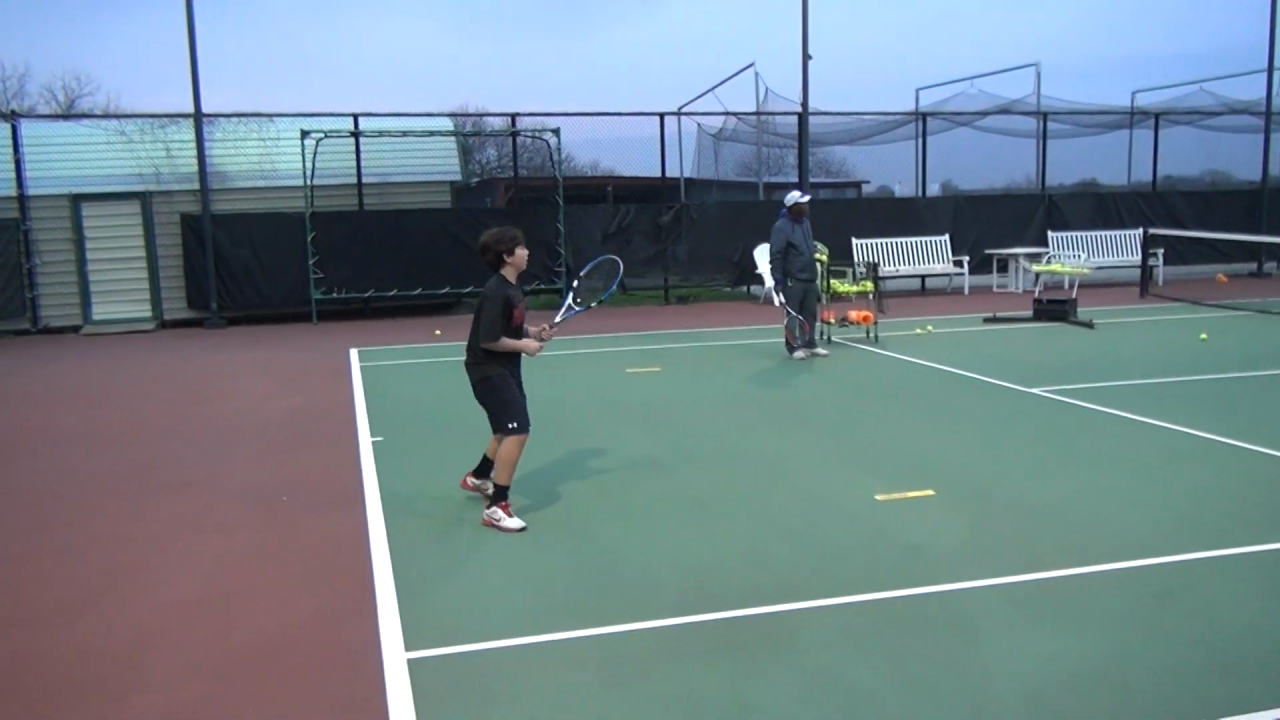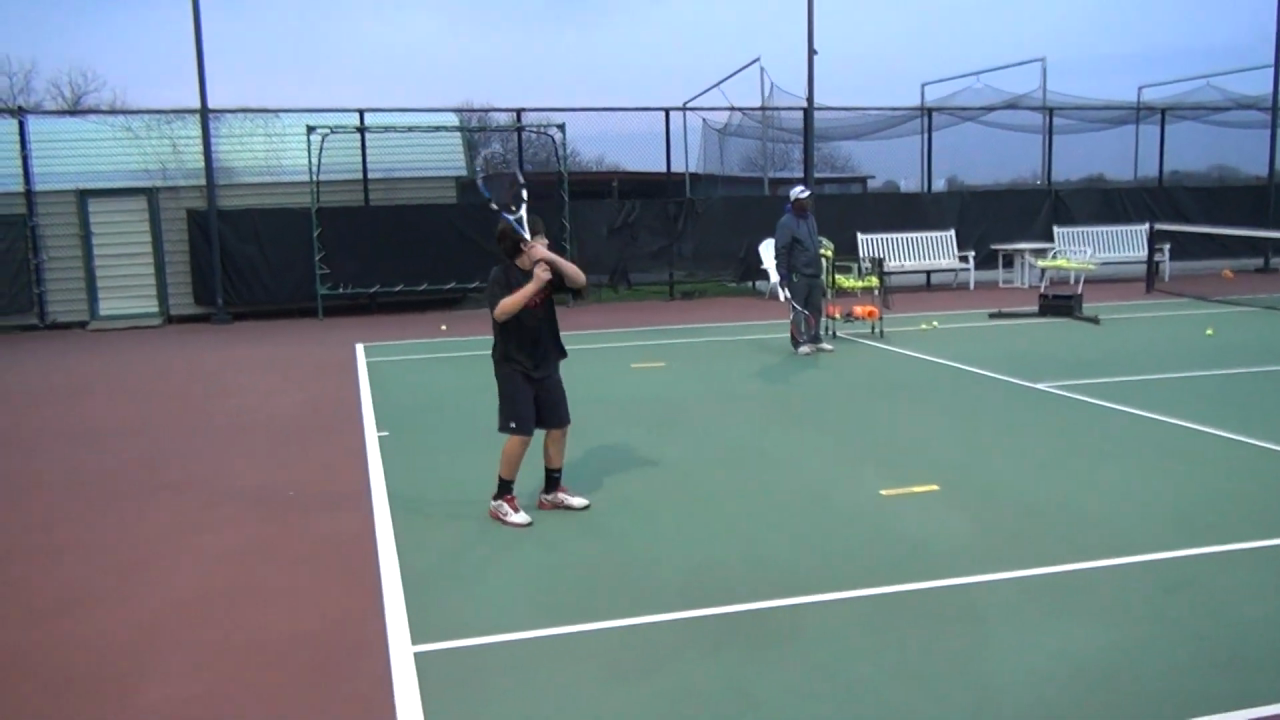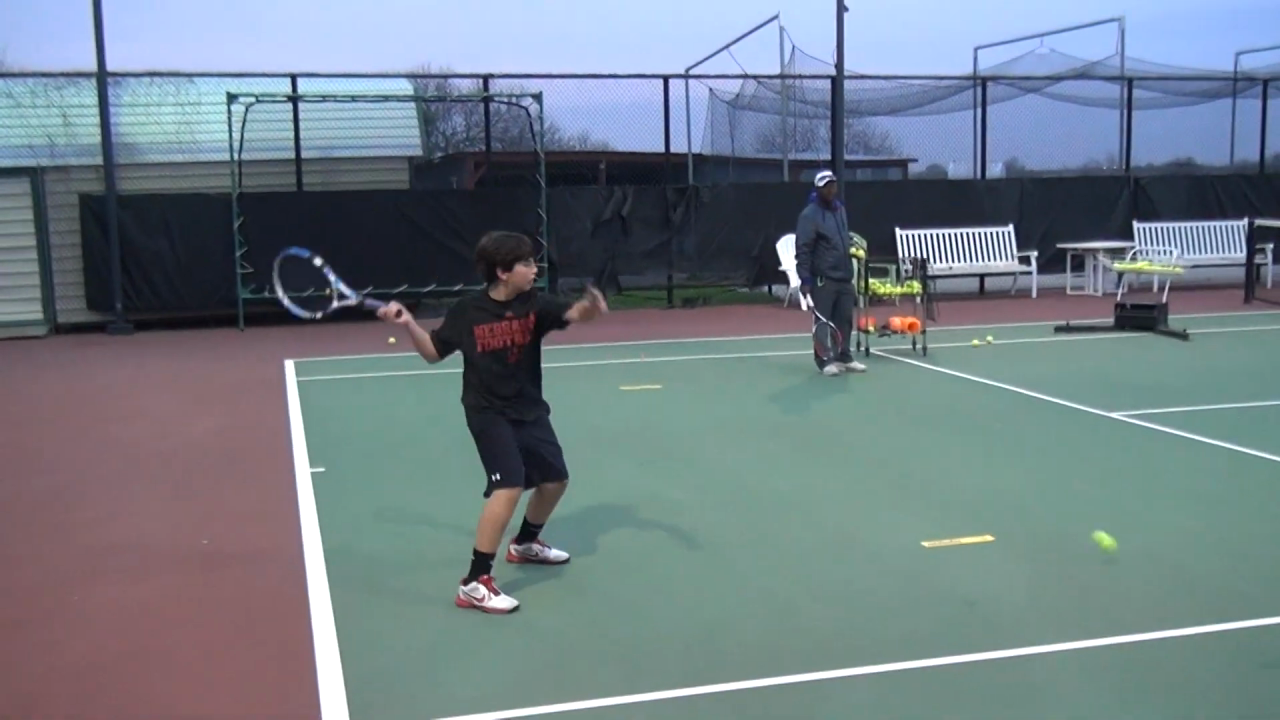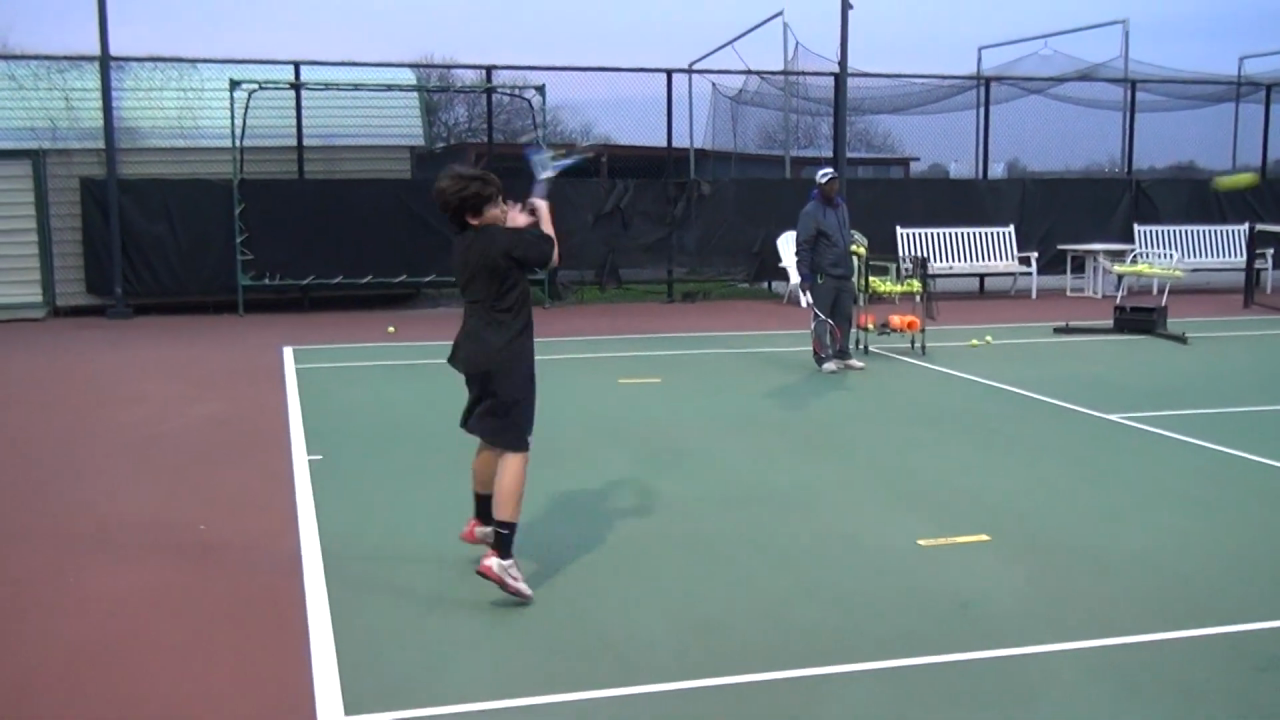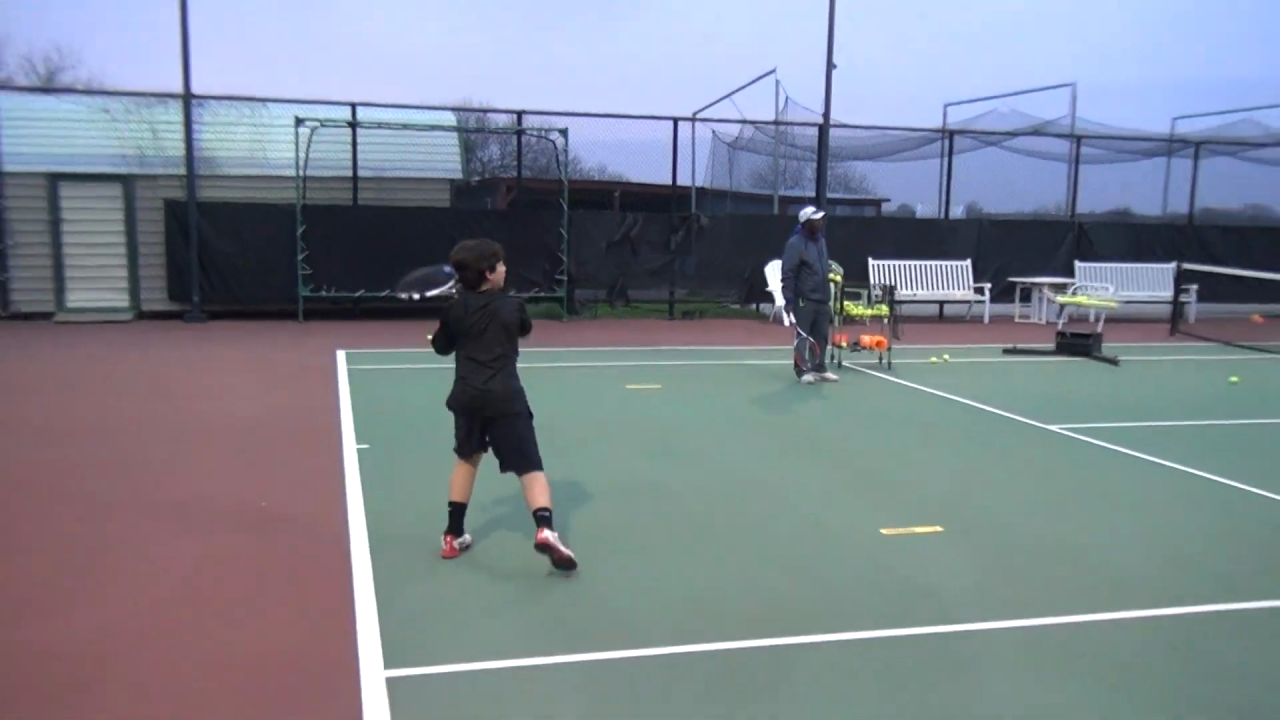
dt=0.4s
person 1, frame 1
left shoulder: (512, 289)
right shoulder: (497, 293)
right elbow: (489, 339)
left wrist: (534, 332)
right wrist: (524, 346)
left hip: (503, 368)
right hip: (489, 369)
left knee: (509, 428)
right knee: (517, 432)
left ankle: (478, 476)
right ankle: (496, 506)
person 1, frame 2
left shoulder: (547, 268)
right shoulder: (502, 274)
left elbow: (579, 280)
right elbow: (499, 314)
left wrist: (550, 257)
right wrist: (534, 284)
left hip: (546, 362)
right hip: (514, 366)
left knee: (559, 427)
right knee: (521, 433)
left ankle: (551, 492)
right ankle: (502, 498)
person 1, frame 3
left shoulder: (535, 303)
right shoulder: (467, 310)
left elbow: (573, 313)
right elbow: (433, 352)
left wrist: (591, 306)
right wrist: (409, 324)
left hip: (529, 409)
right hip: (487, 412)
left knee: (555, 481)
right knee: (508, 487)
left ankle: (525, 542)
right ankle: (475, 581)
person 1, frame 4
left shoulder: (467, 242)
right shoulder: (499, 240)
right elbow: (549, 255)
left wrist: (515, 222)
right wrist: (543, 212)
left hip: (482, 353)
right hip: (505, 358)
left knee: (494, 439)
right knee: (514, 449)
left ankle: (482, 521)
person 1, frame 5
left shoulder: (455, 308)
right shoulder: (513, 307)
left elbow: (441, 348)
left hip: (466, 396)
right hip: (504, 396)
left knee: (466, 459)
right knee: (530, 468)
left ankle: (453, 536)
right ankle: (546, 529)
person 2, frame 1
left shoulder: (805, 222)
right shoulder: (781, 227)
right elbow: (776, 256)
left wrist: (817, 254)
right wrist: (778, 280)
left hip: (810, 278)
right hip: (792, 280)
left knee: (810, 314)
left ankle: (810, 344)
right ankle: (793, 347)
person 2, frame 2
left shoulder: (810, 218)
right shoulder: (786, 222)
right elbow: (781, 251)
left wrist: (822, 250)
right wrist: (783, 275)
left hip: (815, 273)
right hip: (798, 275)
left knee: (815, 309)
left ankle: (815, 339)
right ankle: (799, 342)
person 2, frame 3
left shoulder: (840, 209)
right shoulder: (809, 214)
right elbow: (803, 250)
left wrist: (853, 248)
right wrist: (805, 279)
left hip: (844, 277)
right hip: (823, 279)
left knee: (845, 320)
left ankle: (844, 357)
right ankle: (824, 360)
person 2, frame 4
left shoulder: (842, 206)
right shoulder: (811, 211)
right elbow: (803, 246)
right wrist: (805, 276)
left hip: (845, 274)
right hip: (823, 276)
left knee: (844, 317)
left ankle: (843, 354)
right ankle: (823, 357)
person 2, frame 5
left shoulder: (821, 240)
right shoulder: (795, 244)
right elbow: (788, 274)
right wrist: (789, 299)
left hip: (822, 299)
right hip: (804, 300)
left knee: (821, 336)
left ankle: (819, 368)
right ankle: (802, 371)
